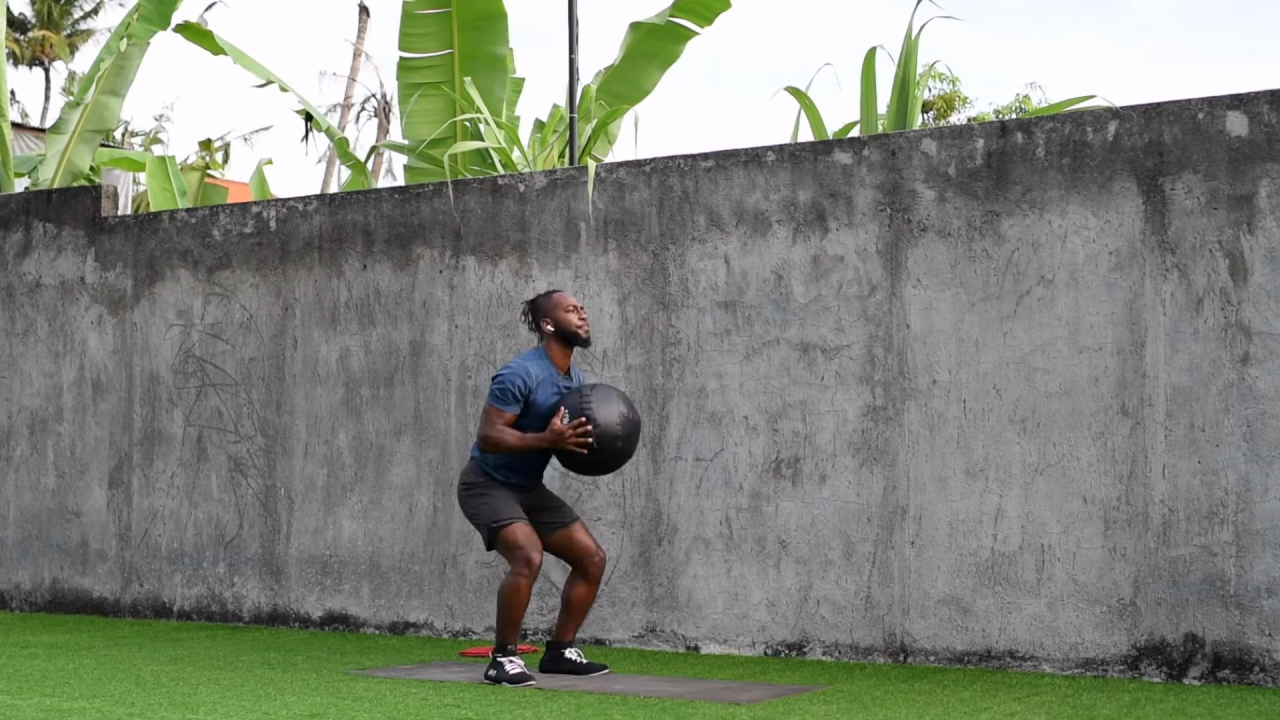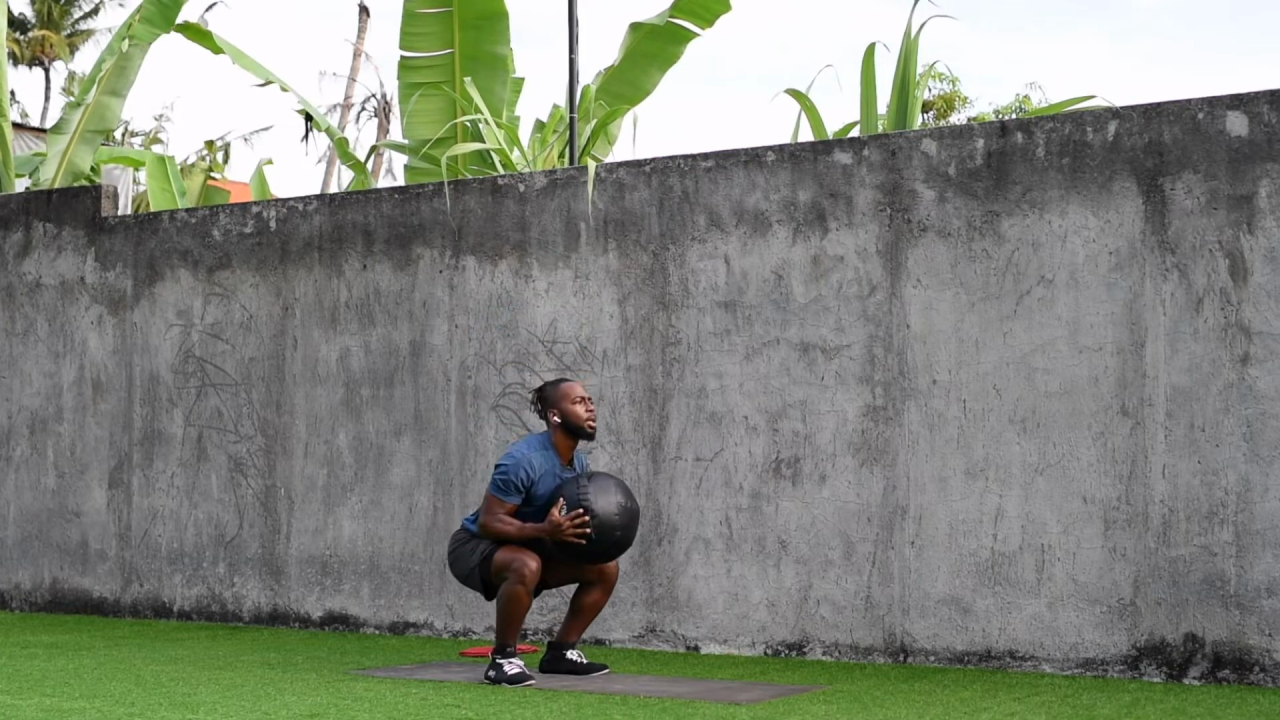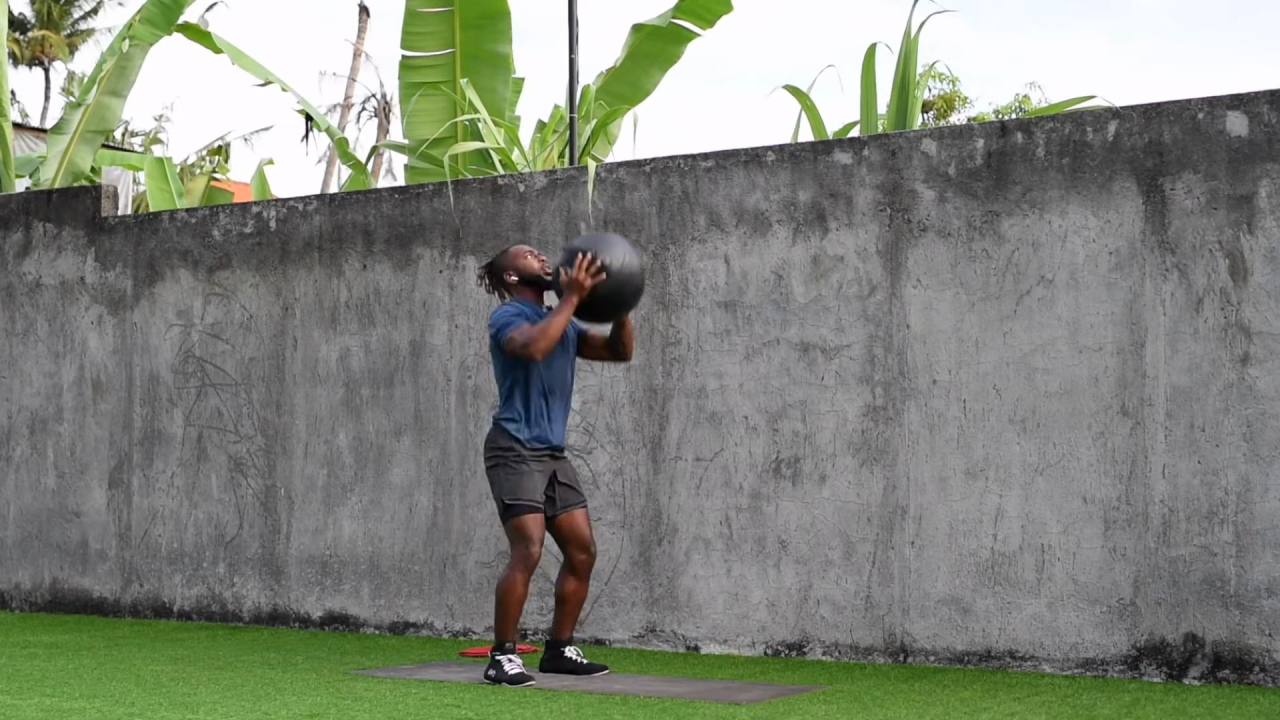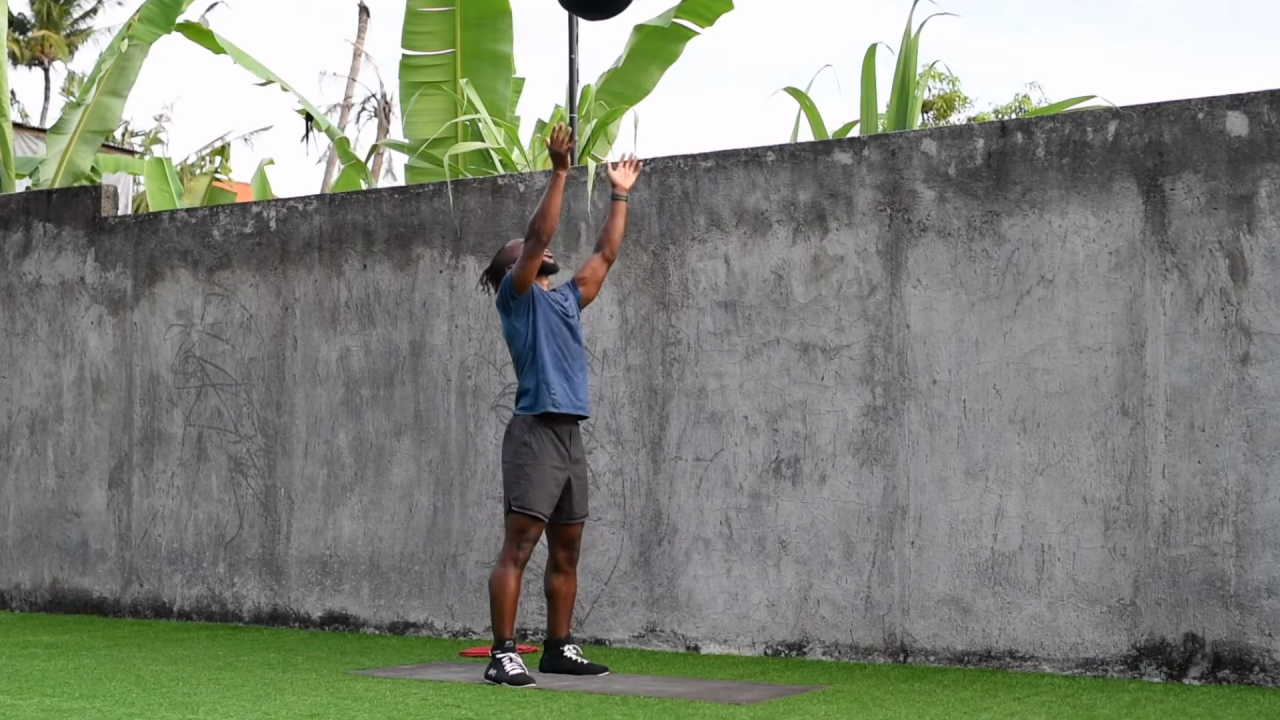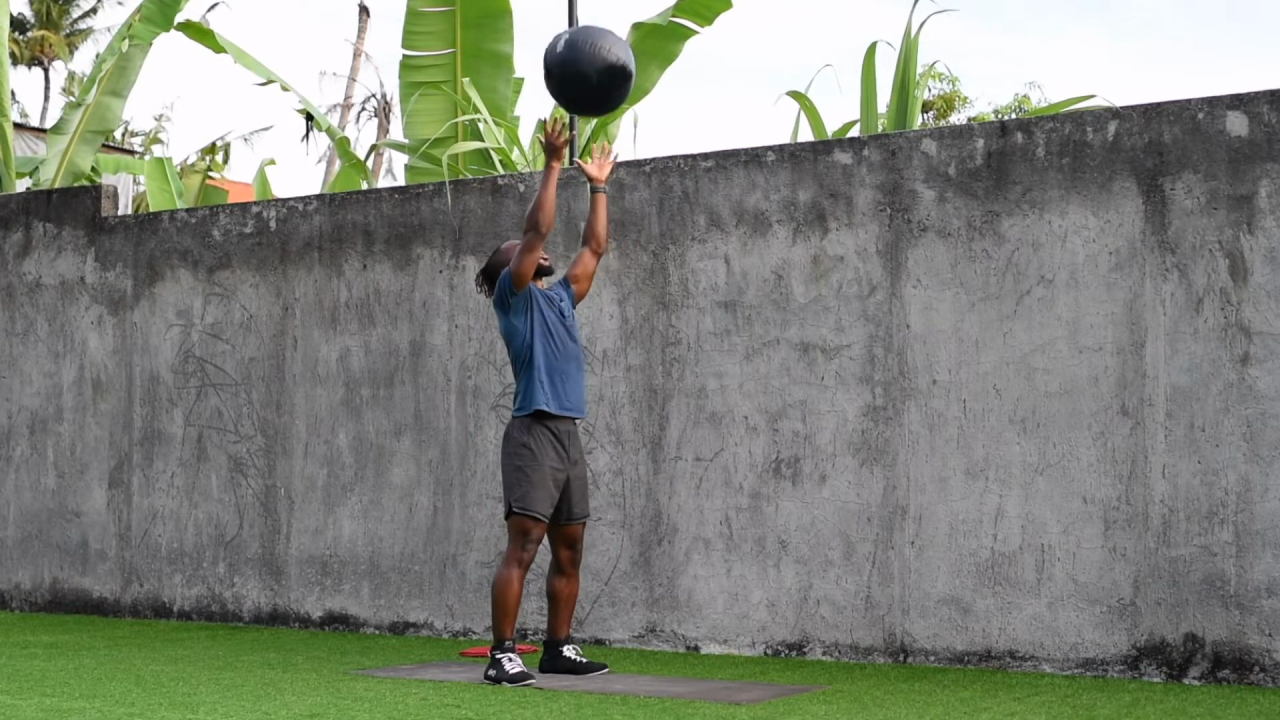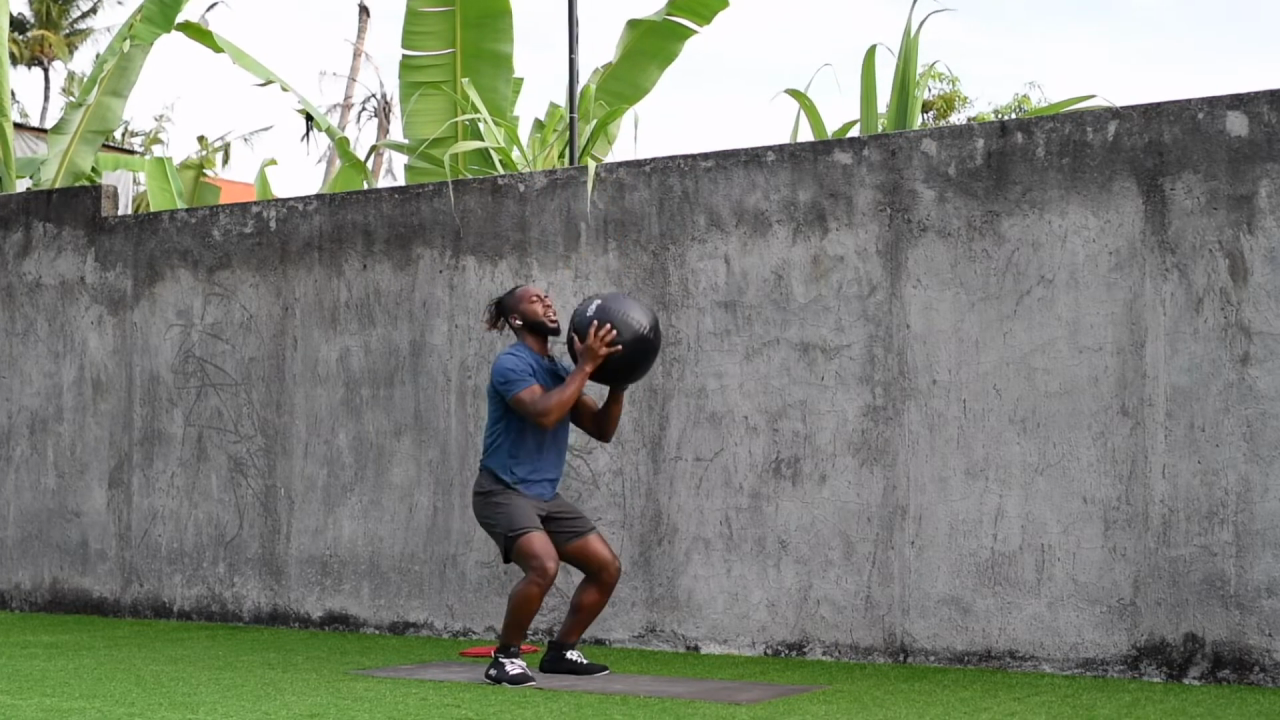
dt=0.4s
person 1, frame 1
left shoulder: (574, 378)
right shoulder: (521, 373)
left elbow: (565, 434)
right elbow: (489, 436)
left wrist: (587, 443)
right wrist: (548, 439)
left hip: (530, 488)
right hip: (489, 485)
left knee: (592, 558)
right knee: (528, 557)
left ankle: (560, 650)
right ankle: (503, 657)
person 1, frame 2
left shoulder: (578, 462)
right shoulder: (523, 460)
left elbow: (571, 521)
right elbow: (489, 523)
left wrist: (593, 525)
right wrist: (547, 530)
left hip: (526, 545)
right hip: (474, 545)
left knee: (606, 569)
right knee: (526, 567)
left ankle: (561, 651)
right ankle: (504, 658)
person 1, frame 3
left shoulder: (564, 324)
right shoulder: (508, 316)
left elbow: (621, 351)
right elbow: (534, 348)
right wrist: (573, 297)
left hip: (553, 456)
right hip: (513, 453)
left knee: (583, 550)
right knee: (528, 550)
left ankle: (560, 648)
right ankle: (503, 655)
person 1, frame 4
left shoulder: (566, 299)
right shoulder: (517, 297)
left elbow: (607, 252)
right elbow: (539, 234)
left wrist: (621, 194)
right wrist: (560, 169)
left hip: (570, 435)
right hip: (535, 432)
left knee: (565, 554)
right knee: (518, 549)
left ankle: (558, 648)
right ankle: (503, 654)
person 1, frame 5
left shoulder: (560, 299)
right shoulder: (515, 297)
left elbow: (595, 247)
right elbow: (537, 229)
left wrist: (598, 186)
right wrist: (552, 163)
left hip: (569, 436)
right hip: (533, 434)
left knee: (568, 554)
right knee: (523, 550)
left ankle: (558, 648)
right ankle: (502, 655)
person 1, frame 6
left shoulder: (560, 370)
right shoulder: (510, 364)
left elbow: (603, 430)
right elbow: (545, 414)
left wrist: (618, 380)
right wrist: (587, 364)
left hip: (546, 495)
right hip: (504, 492)
left knee: (607, 566)
right knee: (543, 566)
left ankle: (561, 650)
right ankle: (505, 656)
